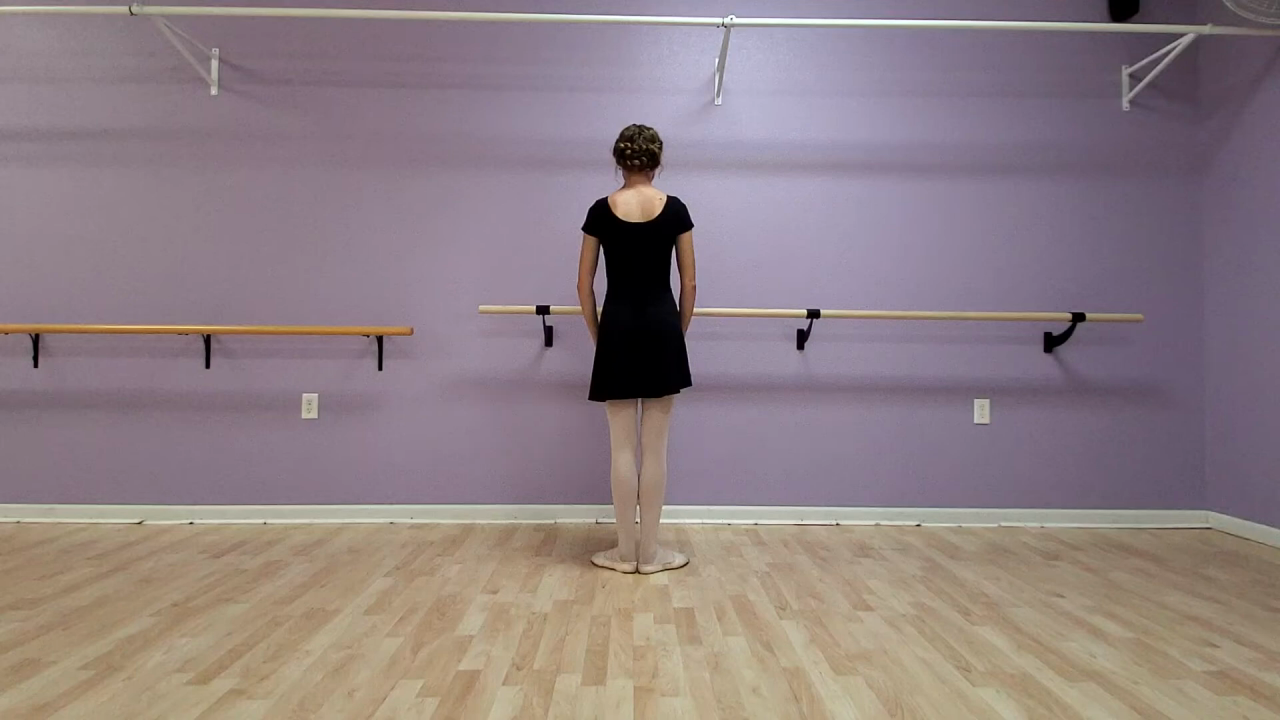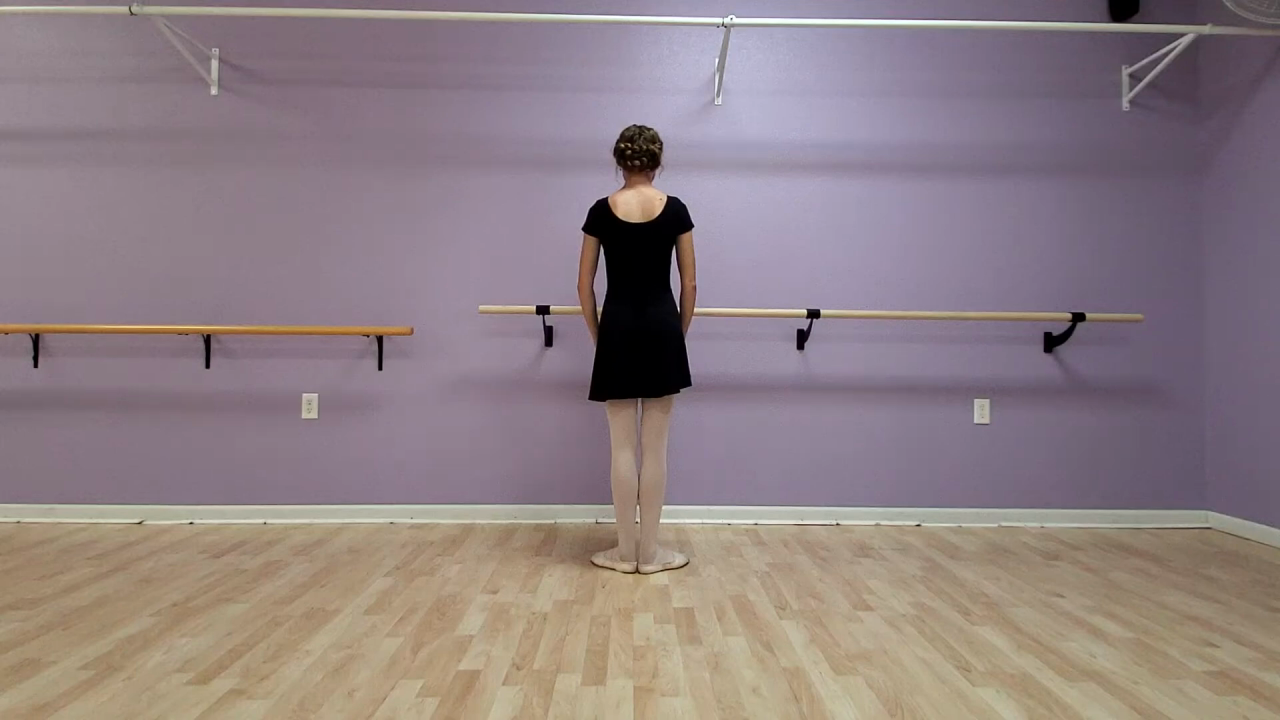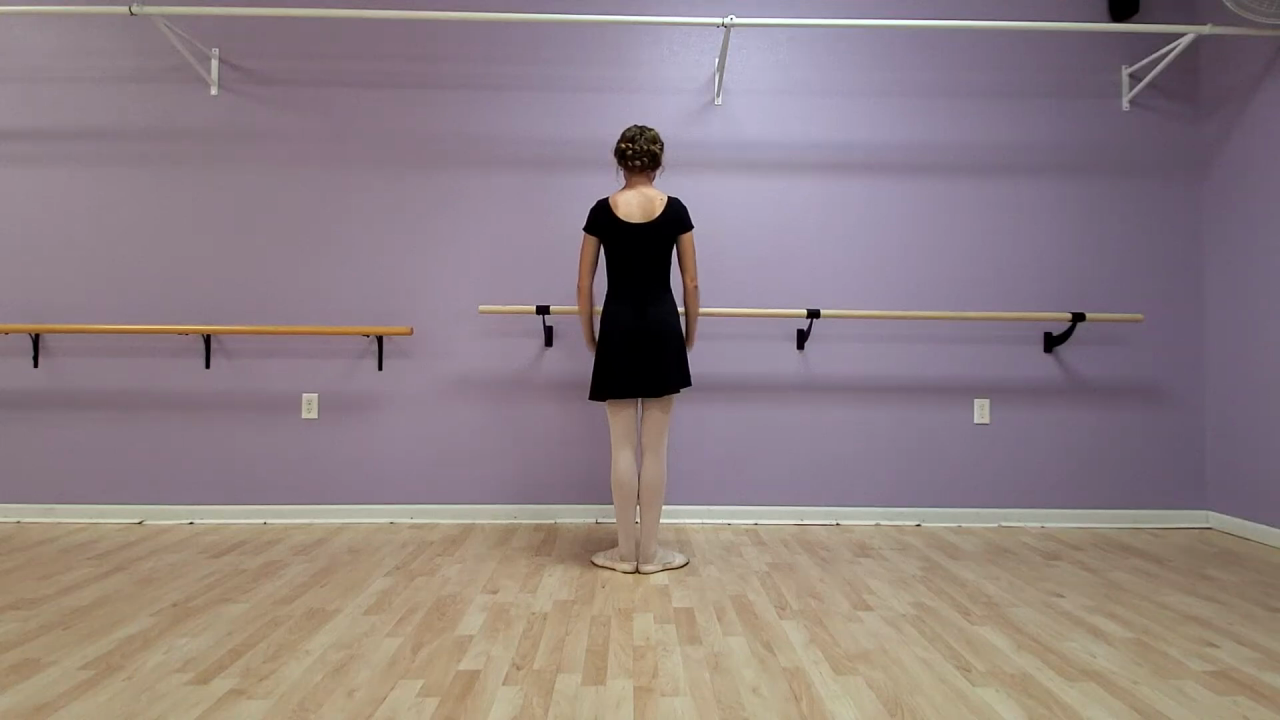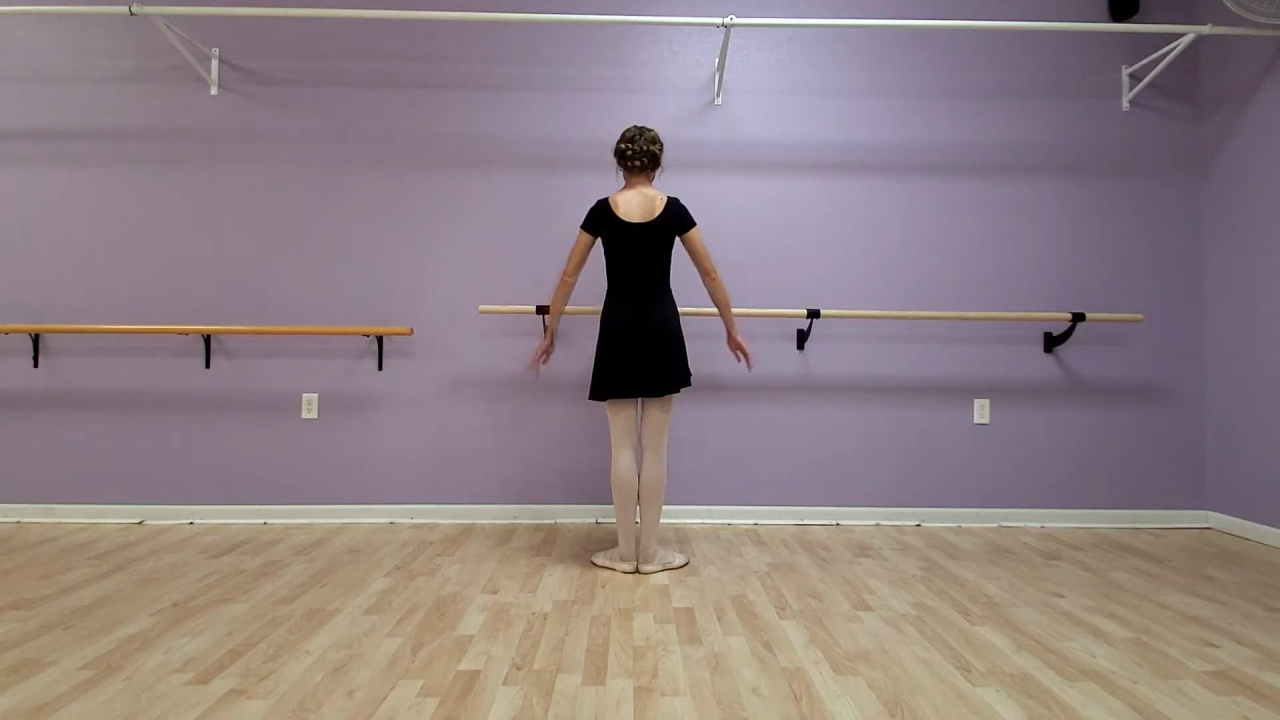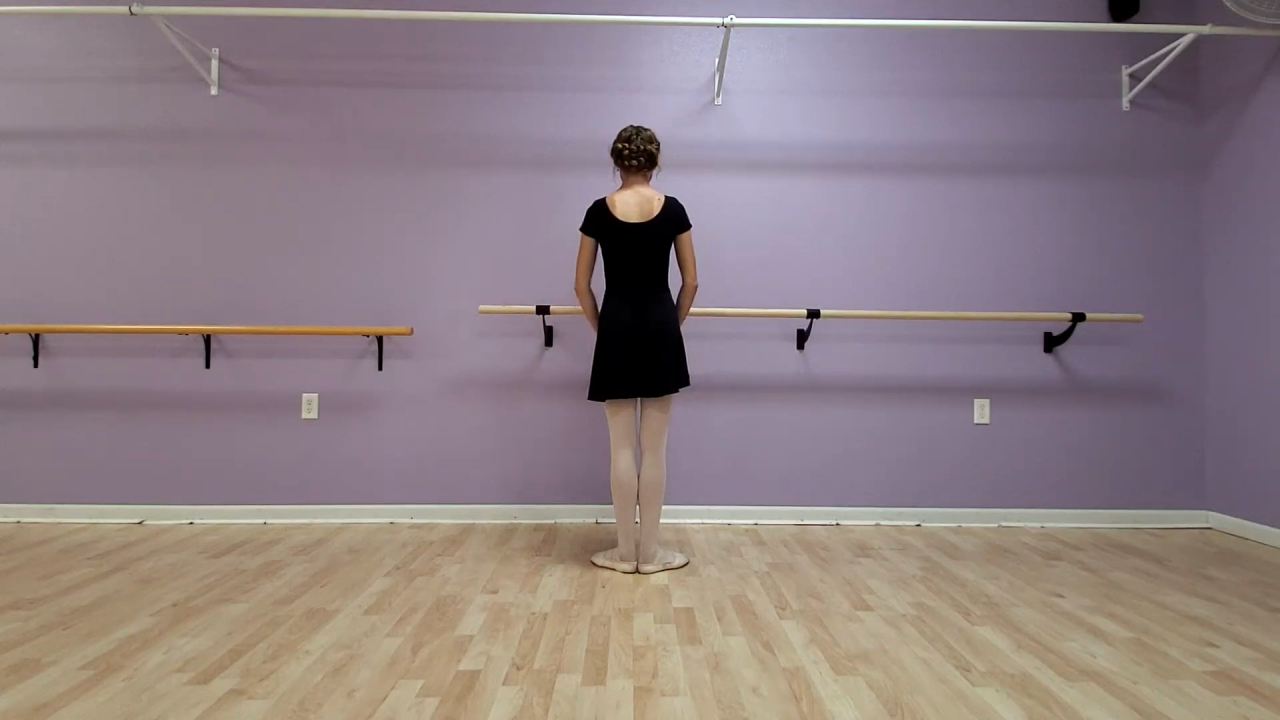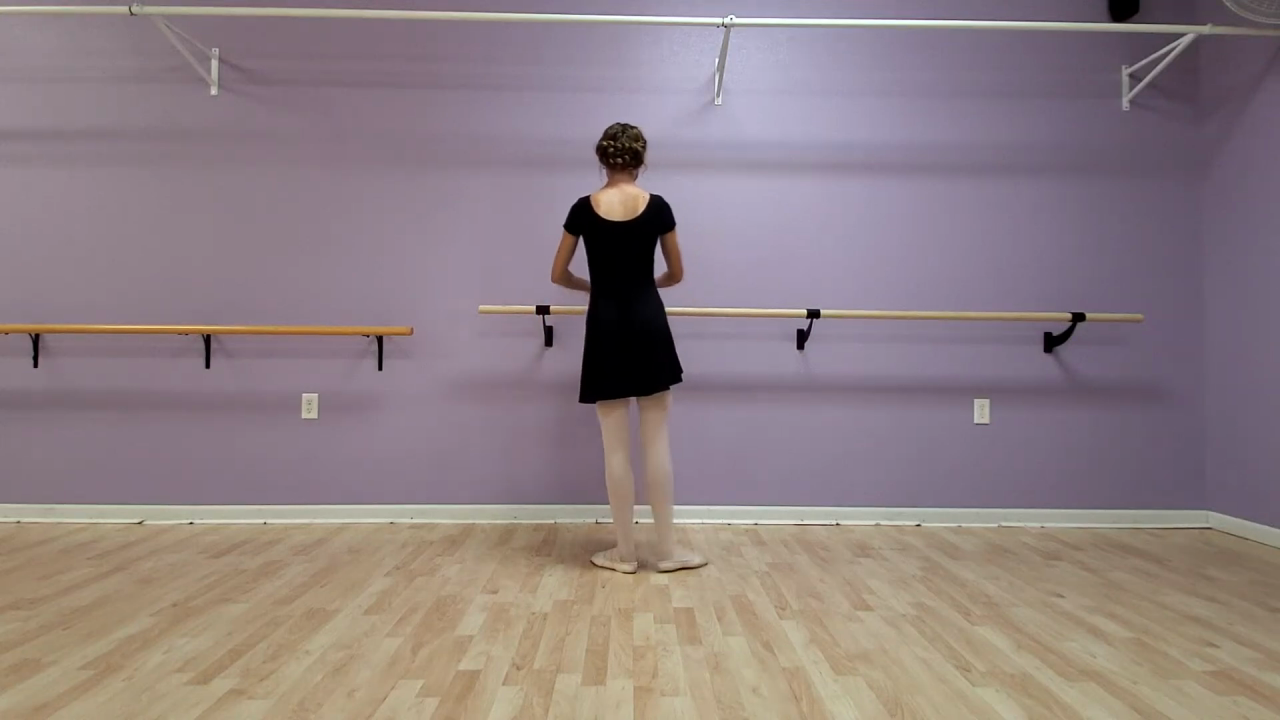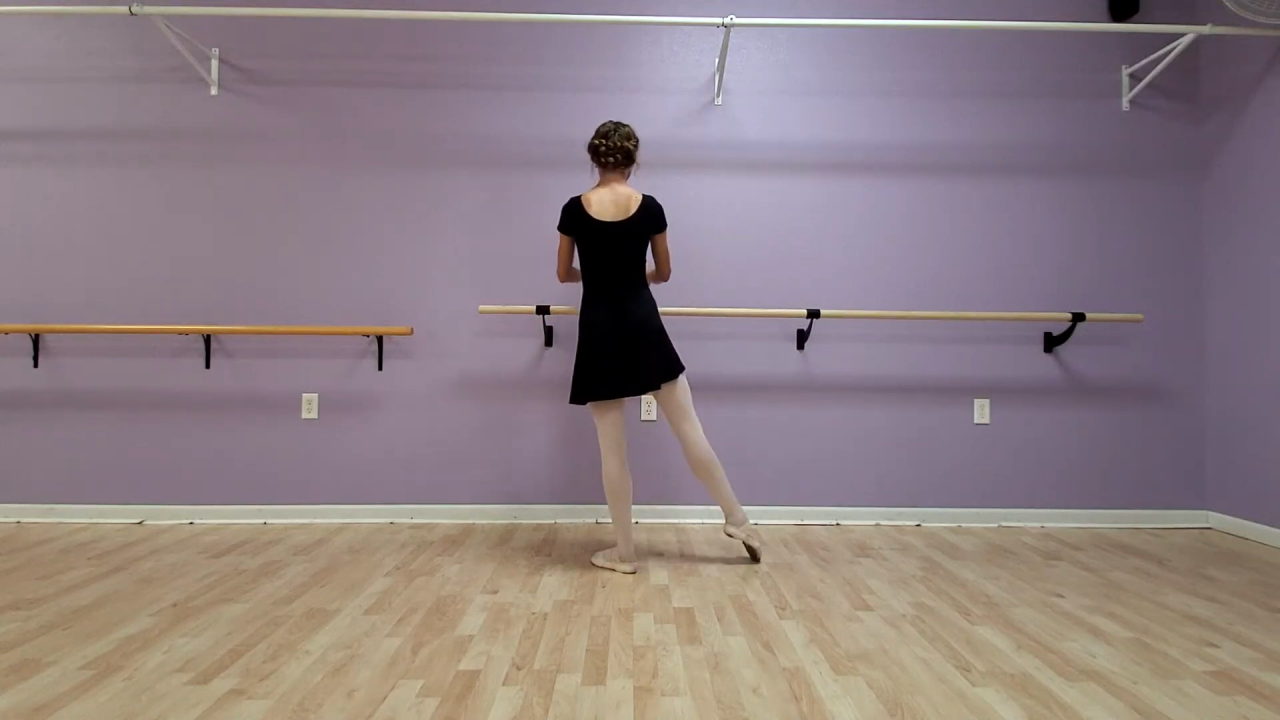
dt=0.7s
person 1, frame 1
left shoulder: (601, 211)
right shoulder: (674, 209)
left elbow: (584, 286)
right elbow: (688, 285)
left wrist: (597, 335)
right wrist: (678, 333)
left hip: (618, 326)
right hip: (660, 325)
left knee: (622, 447)
right knee: (654, 447)
left ankle: (625, 551)
right ankle: (649, 551)
person 1, frame 2
left shoulder: (601, 211)
right shoulder: (675, 209)
left elbow: (584, 285)
right elbow: (689, 284)
left wrist: (598, 336)
right wrist: (679, 333)
left hip: (618, 327)
right hip: (661, 326)
left knee: (623, 446)
right knee: (655, 447)
left ankle: (626, 551)
right ankle: (649, 551)
person 1, frame 3
left shoulder: (602, 211)
right shoulder: (674, 210)
left elbow: (584, 285)
right elbow: (691, 283)
left wrist: (590, 336)
right wrist: (688, 336)
left hip: (618, 328)
right hip: (661, 327)
left knee: (623, 446)
right knee: (655, 447)
left ankle: (625, 552)
right ankle: (649, 552)
person 1, frame 4
left shoulder: (602, 210)
right shoulder: (673, 209)
left elbow: (568, 277)
right elbow: (710, 274)
left wrist: (550, 333)
right wrist: (732, 330)
left hip: (618, 329)
right hip: (660, 328)
left knee: (622, 445)
right knee: (654, 446)
left ankle: (624, 551)
right ankle: (649, 551)
person 1, frame 5
left shoulder: (599, 211)
right shoulder: (672, 209)
left elbow: (582, 284)
right elbow: (691, 281)
left wrist: (602, 330)
right wrist: (671, 326)
left hip: (617, 328)
right hip: (659, 328)
left knee: (622, 445)
right knee: (654, 446)
left ankle: (625, 551)
right ankle: (649, 551)
person 1, frame 6
left shoulder: (584, 209)
right shoulder: (657, 206)
left elbow: (558, 274)
right elbow: (676, 274)
left hip: (604, 328)
right hip: (648, 325)
left knee: (616, 447)
right knee: (657, 441)
left ankle: (624, 551)
right ankle: (667, 549)
person 1, frame 7
left shoulder: (574, 209)
right shoulder: (649, 207)
left elbow: (564, 274)
right elbow: (663, 273)
left hip: (599, 330)
right hip: (642, 325)
left knee: (612, 447)
right knee: (688, 427)
left ankle: (624, 552)
right ankle: (737, 519)
